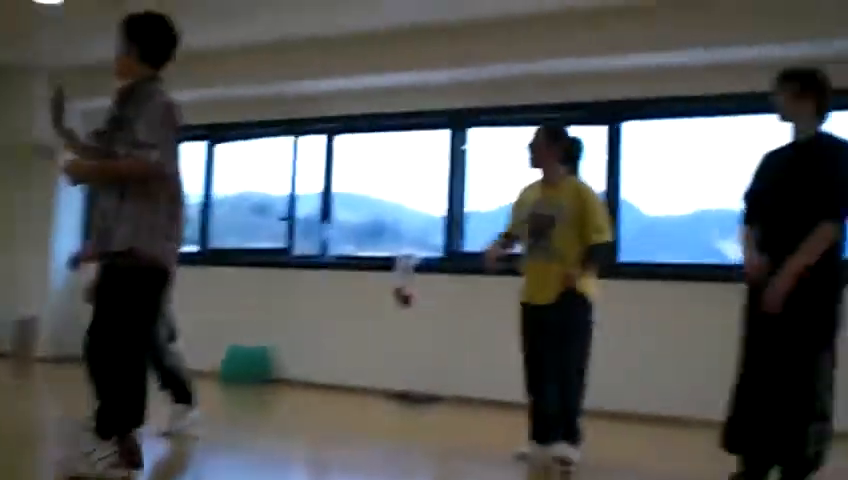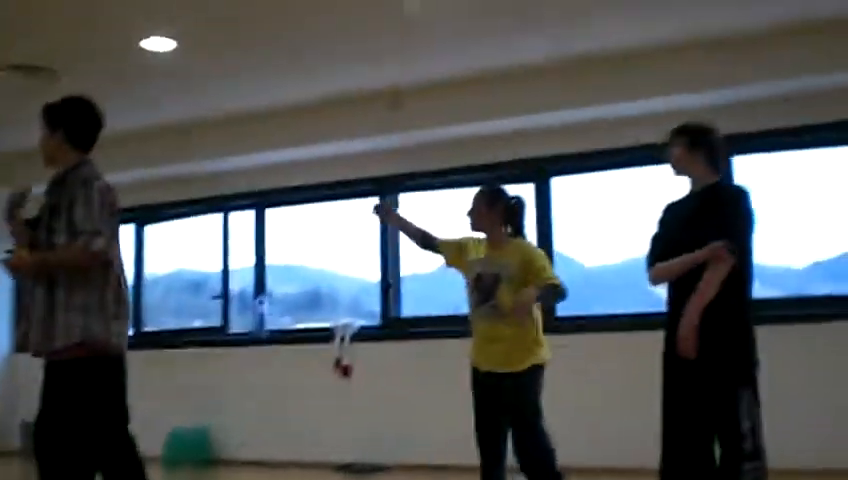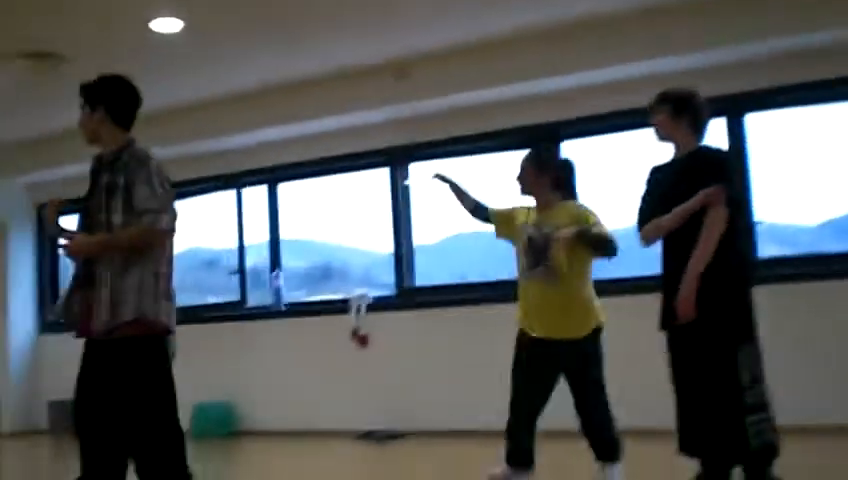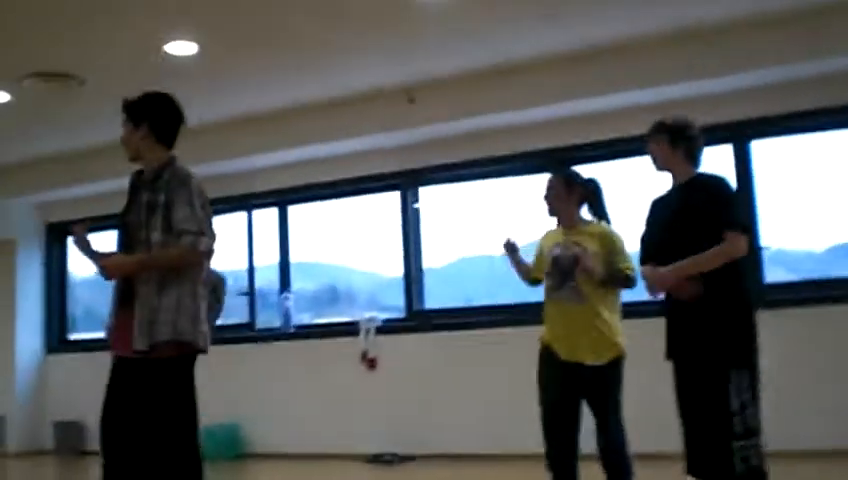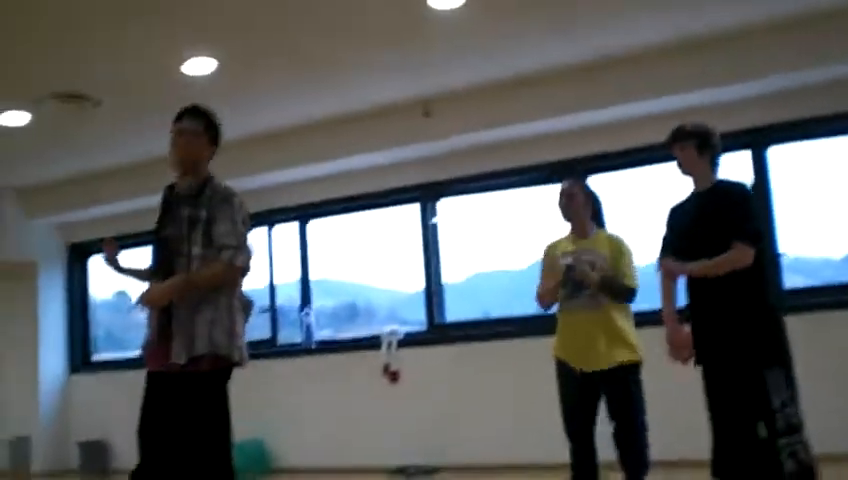
dt=0.3s
person 1, frame 1
left shoulder: (150, 99)
right shoulder: (136, 101)
left elbow: (150, 164)
left wrist: (92, 170)
right wrist: (84, 158)
left hip: (139, 245)
right hip: (129, 244)
left knee: (110, 342)
right knee: (124, 344)
right ankle: (120, 440)
person 1, frame 2
left shoulder: (88, 183)
right shoulder: (64, 187)
left elbow: (96, 250)
left wrist: (35, 261)
left hip: (89, 337)
right hip: (63, 337)
left knee: (104, 438)
right knee: (54, 437)
person 1, frame 3
left shoulder: (139, 165)
right shoulder: (104, 168)
left elbow: (159, 227)
left wrist: (97, 243)
right wrist: (61, 231)
left hip: (135, 313)
right hip: (103, 315)
left knee: (148, 419)
right knee: (93, 415)
person 1, frame 4
left shoulder: (180, 183)
right shoulder: (142, 185)
left elbow: (198, 248)
left wrist: (133, 261)
right wrist: (91, 253)
left hip: (167, 330)
right hip: (133, 332)
left knee: (169, 434)
right knee: (119, 429)
person 1, frame 5
left shoulder: (222, 200)
right shoulder: (170, 202)
left elbow: (236, 264)
left wrist: (173, 288)
right wrist: (121, 267)
left hip: (203, 345)
right hip: (166, 346)
left knee: (204, 450)
right knee: (157, 442)
person 2, frame 1
right shoulder: (772, 162)
right elbow: (751, 222)
left wrist: (786, 274)
right wrist: (751, 252)
left hip: (810, 289)
right hip: (767, 289)
left knee: (806, 384)
right knee: (753, 382)
person 2, frame 2
left shoulder: (731, 198)
right shoulder: (674, 212)
left elbow: (726, 259)
right elbow: (655, 273)
left wrist: (692, 316)
right wrist: (699, 256)
left hip: (726, 333)
right hip: (682, 333)
left knee: (737, 431)
right knee: (684, 430)
person 2, frame 3
left shoulder: (716, 162)
right shoulder: (659, 175)
left elbow: (717, 218)
right elbow: (646, 234)
left wrist: (691, 279)
right wrist: (693, 202)
left hip: (721, 291)
right hip: (679, 295)
left knee: (738, 385)
right knee: (694, 392)
person 2, frame 4
left shoulder: (713, 188)
right shoulder: (659, 207)
left elbow: (738, 244)
right elbow: (648, 269)
left wrist: (676, 269)
right wrist: (669, 283)
left hip: (726, 318)
right hip: (684, 325)
left knee: (736, 411)
right knee: (698, 415)
person 2, frame 5
left shoulder: (735, 195)
right shoulder: (678, 214)
left elbow: (743, 256)
right elbow: (668, 274)
left wrist: (685, 268)
right wrist: (671, 324)
left hip: (755, 323)
right hip: (711, 333)
left knee: (776, 412)
right knee: (730, 421)
person 3, frame 1
left shoulder: (581, 193)
right shoulder: (527, 195)
left elbow: (602, 243)
right elbow: (512, 234)
left wrist: (578, 270)
right wrist: (496, 249)
left hip: (570, 294)
right hip: (534, 294)
left knee: (566, 364)
right knee: (536, 371)
left ankle: (567, 440)
right ankle: (541, 438)
person 3, frame 2
left shoulder: (525, 252)
right shoulder: (469, 249)
left elbow: (558, 291)
right elbow: (428, 242)
left wrist: (535, 292)
right wrist: (392, 216)
left hip: (523, 359)
right hip: (484, 359)
left knee: (528, 432)
right knee: (489, 436)
person 3, frame 3
left shoulder: (575, 213)
right shoulder: (518, 217)
left elbow: (609, 248)
right elbow: (481, 212)
left wrist: (576, 234)
right wrist: (451, 184)
left hip: (577, 326)
right hip: (533, 327)
left knee: (590, 400)
right knee: (523, 401)
person 3, frame 4
left shoulder: (603, 235)
right shoulder: (546, 241)
left elbow: (629, 280)
right elbow: (536, 279)
left wrist: (598, 273)
right wrist: (516, 259)
left hip: (599, 346)
right hip: (556, 345)
left knee: (608, 420)
right knee: (557, 422)
person 3, frame 5
left shoulder: (612, 244)
right shoulder: (553, 251)
left elbow: (628, 292)
right elbow: (545, 303)
left wrist: (594, 279)
right wrist: (550, 283)
left hip: (616, 351)
right hip: (571, 356)
left knee: (629, 426)
right knee: (579, 434)
